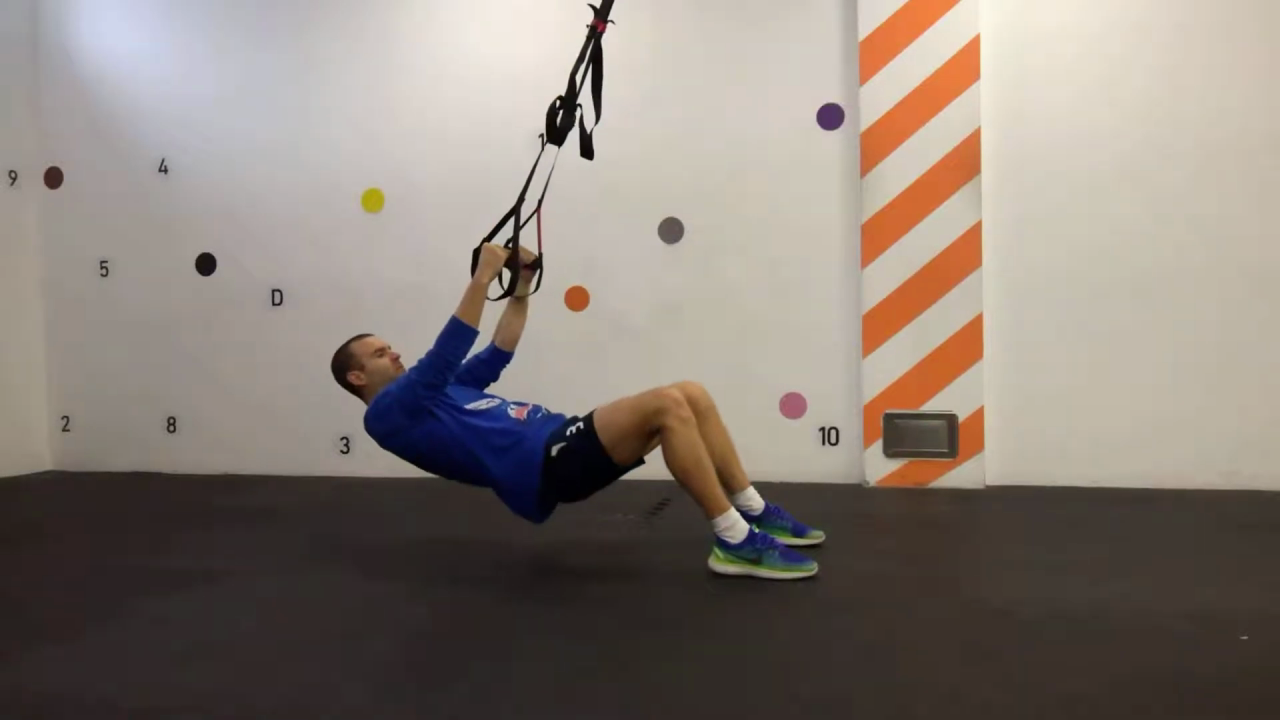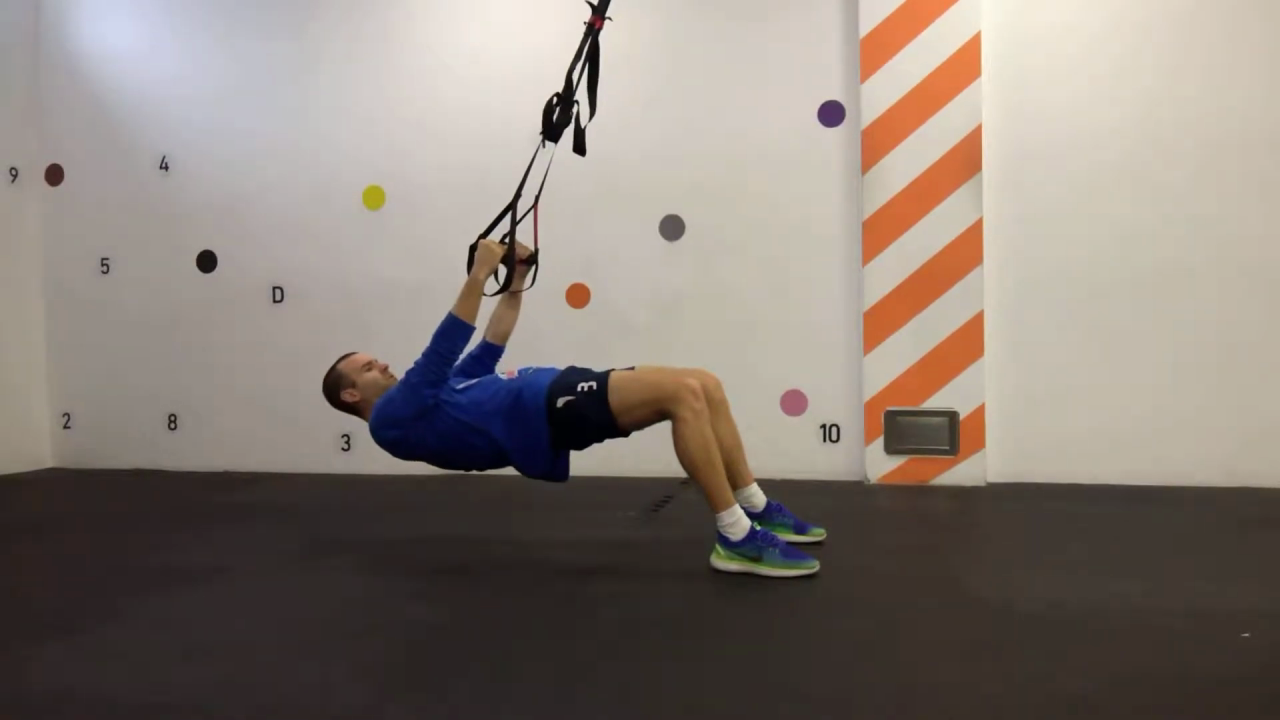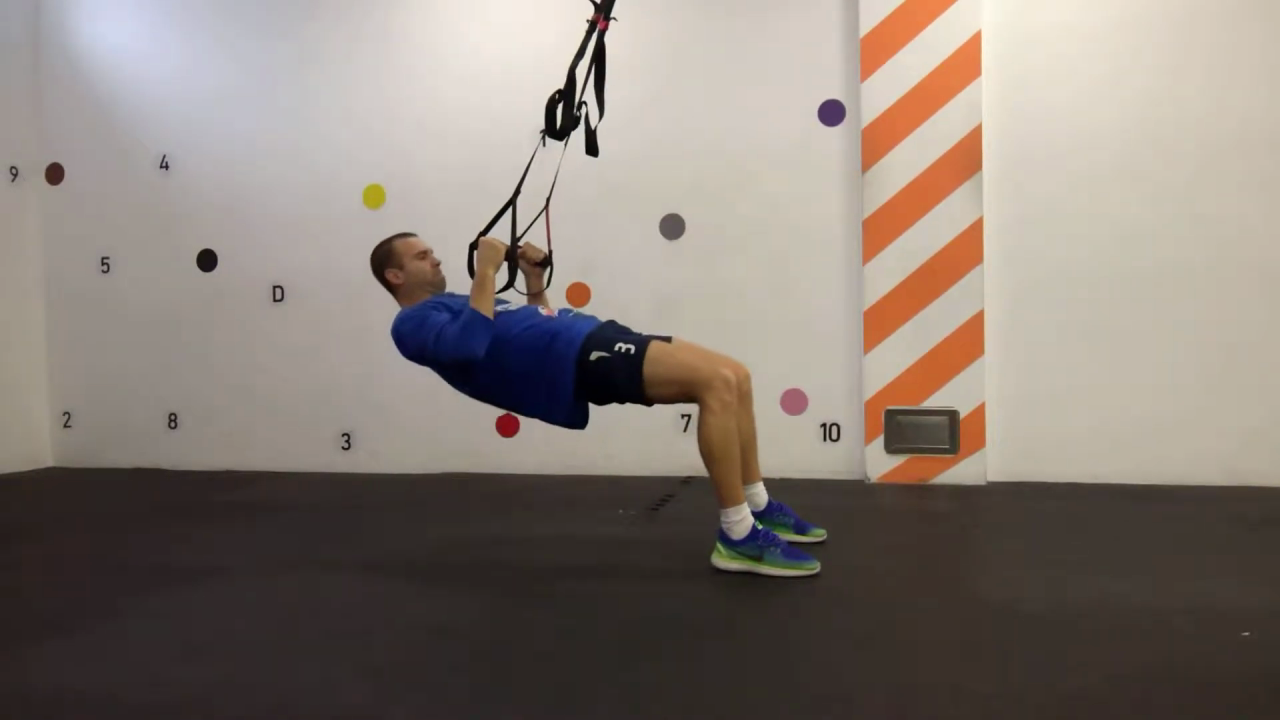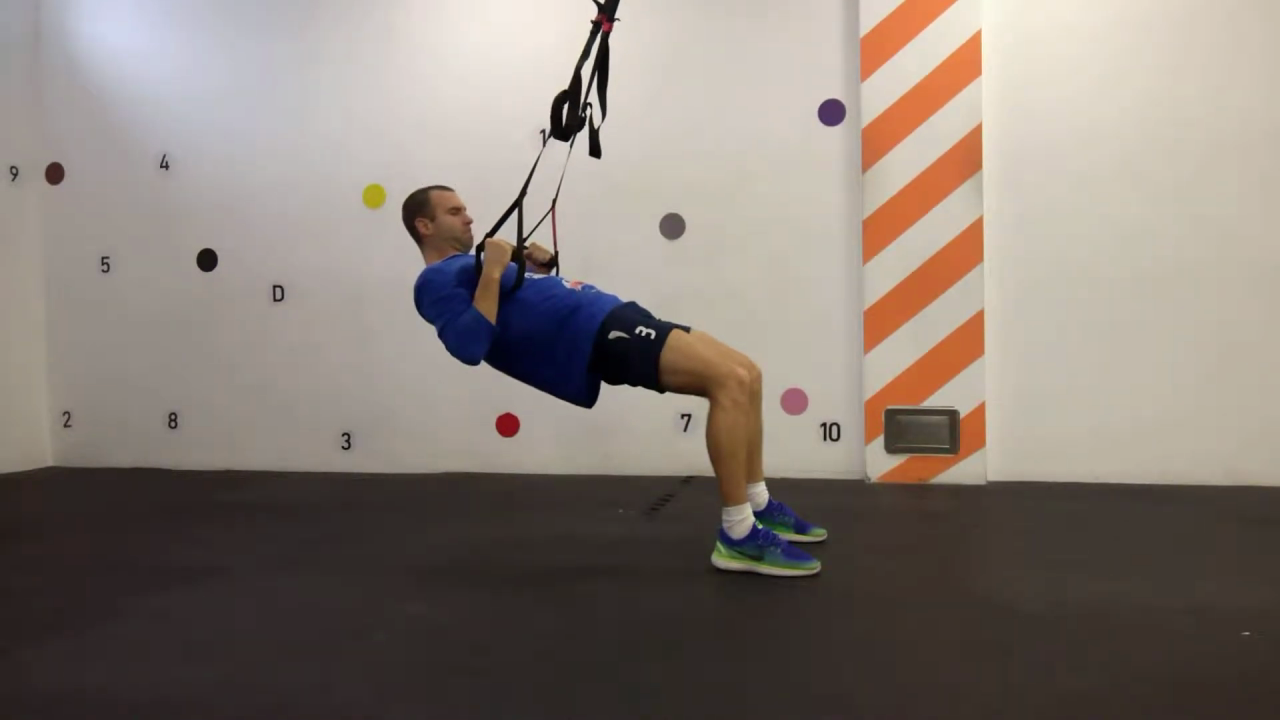
dt=1s
person 1, frame 1
left shoulder: (431, 395)
right shoulder: (388, 416)
left elbow: (496, 356)
right elbow: (443, 357)
left wrist: (521, 289)
right wrist: (480, 280)
left hip: (556, 444)
right hip: (543, 466)
left knee: (691, 395)
right knee: (667, 404)
left ankle: (756, 513)
right ankle: (735, 541)
person 1, frame 2
left shoulder: (427, 398)
right shoulder: (393, 421)
left elbow: (487, 350)
right elbow: (440, 353)
left wrist: (515, 282)
right wrist: (478, 275)
left hip: (556, 395)
right hip: (546, 414)
left knee: (704, 386)
right knee: (684, 393)
left ankle: (757, 511)
right ankle: (737, 538)
person 1, frame 3
left shoulder: (444, 307)
right shoulder: (413, 325)
right elbow: (469, 347)
left wrist: (534, 282)
right wrist: (485, 272)
left hip: (589, 339)
right hip: (575, 358)
left knee: (734, 377)
right knee: (718, 383)
left ankle: (758, 508)
right ankle: (738, 536)
person 1, frame 4
left shoulder: (462, 268)
right shoulder: (437, 282)
right elbow: (469, 347)
left wrist: (539, 273)
right wrist: (491, 272)
left hip: (607, 319)
right hip: (593, 335)
left knee: (744, 375)
right knee: (730, 380)
left ankle: (758, 506)
right ankle: (739, 535)
